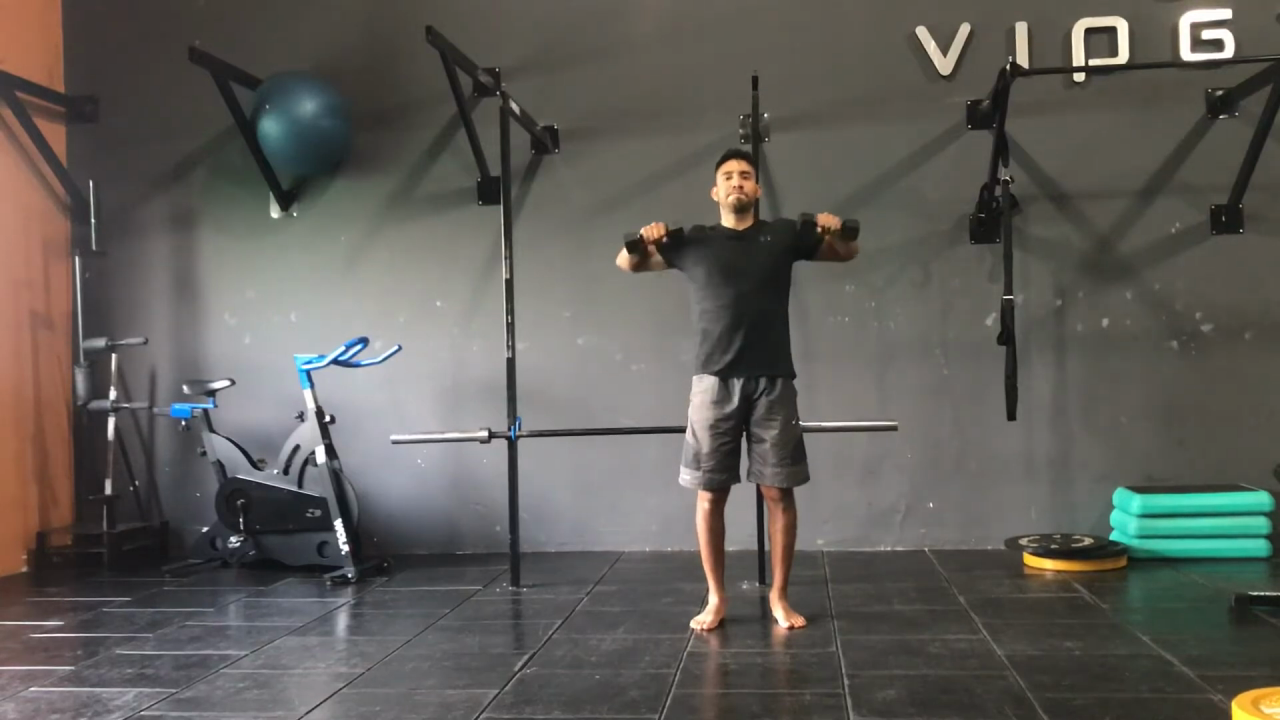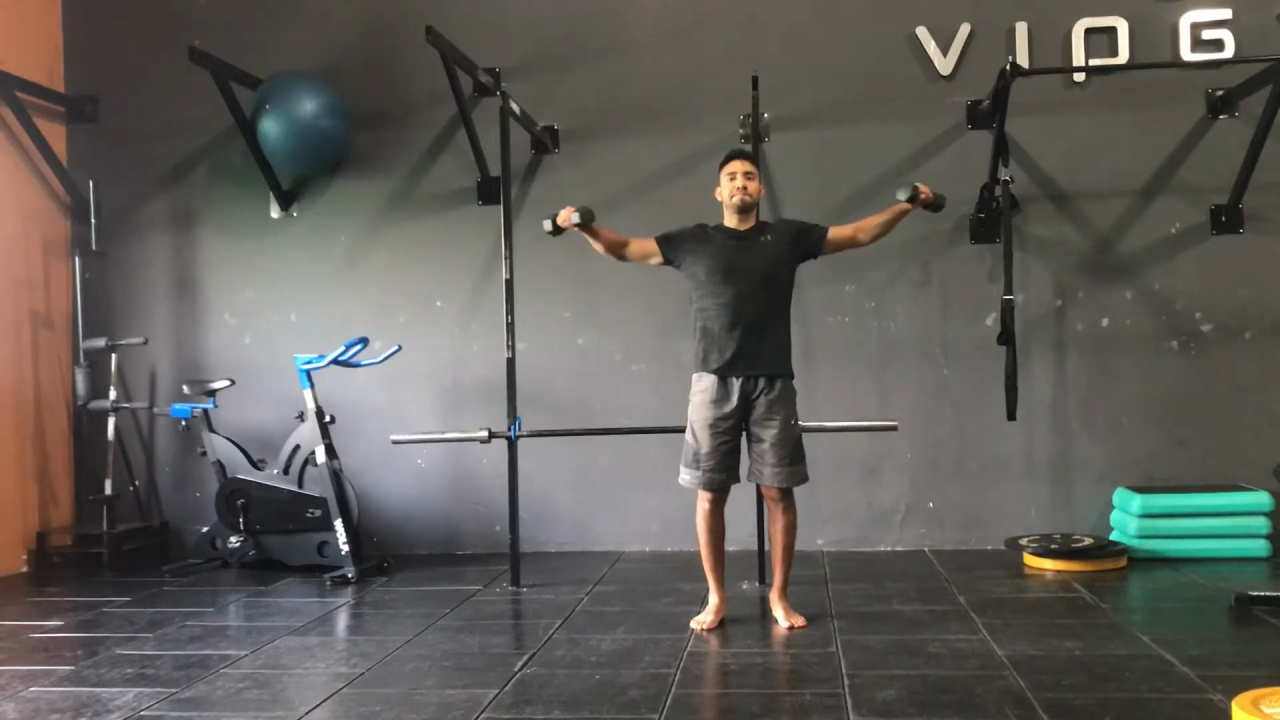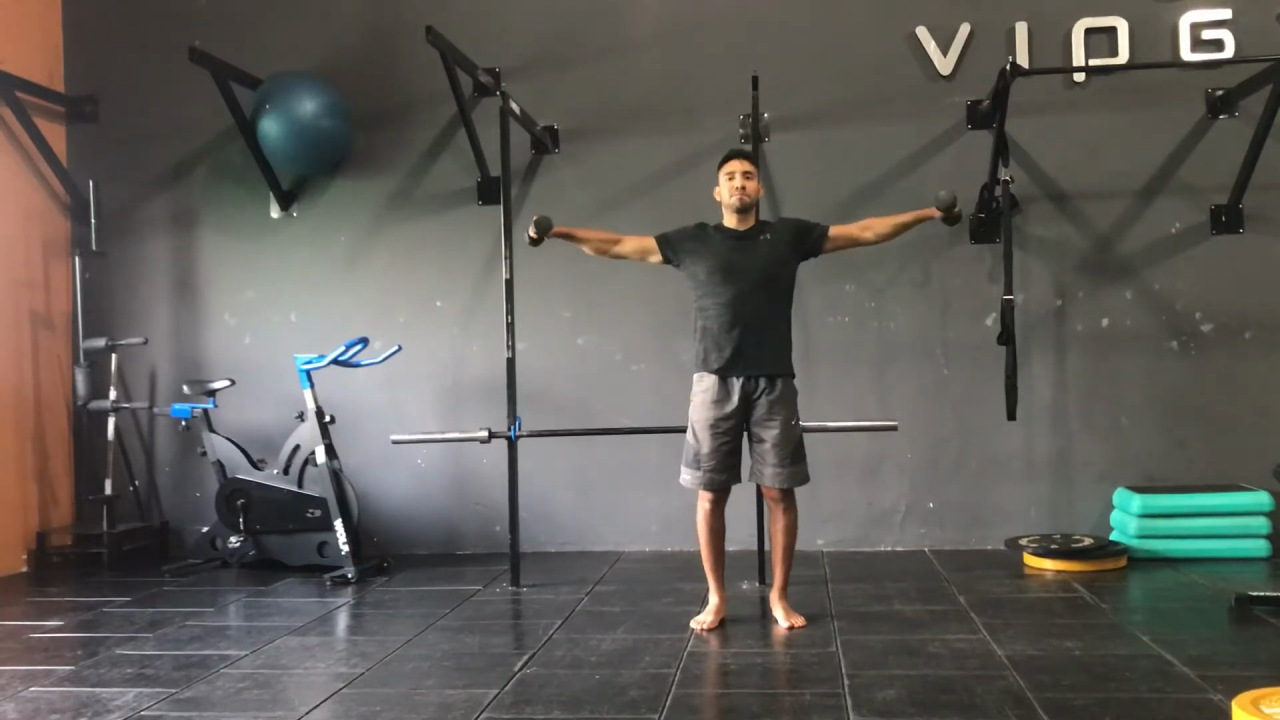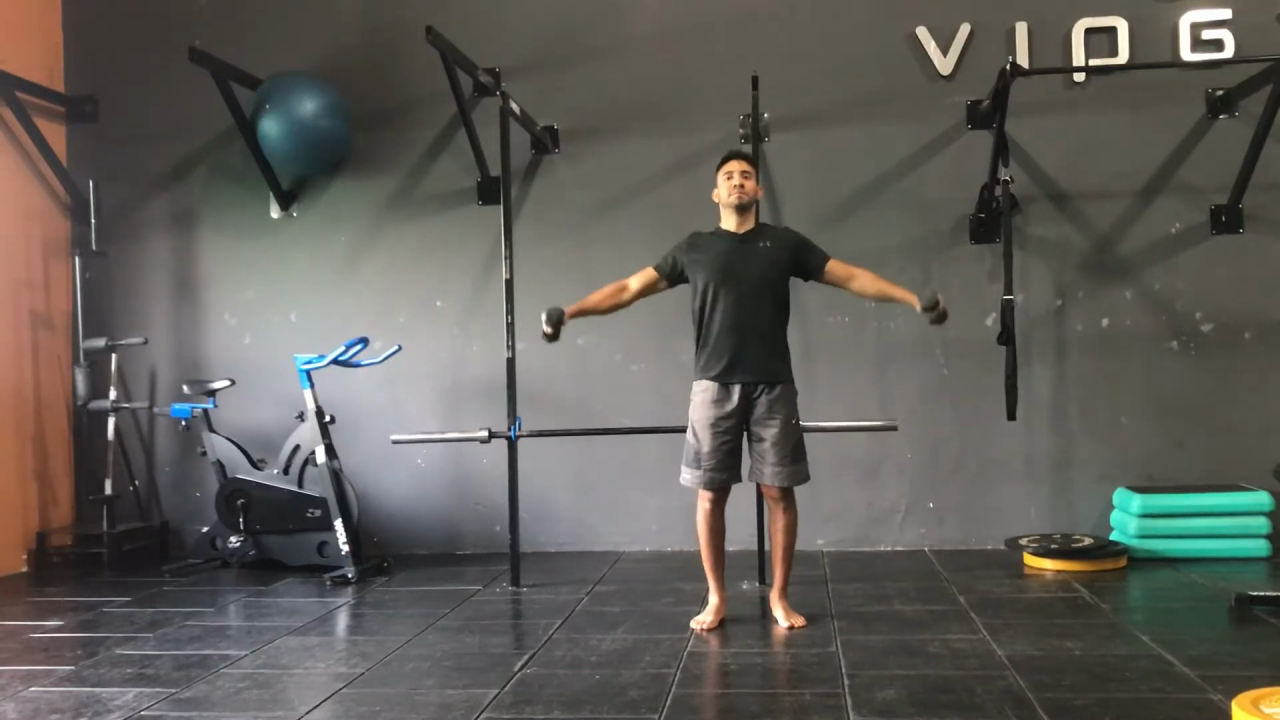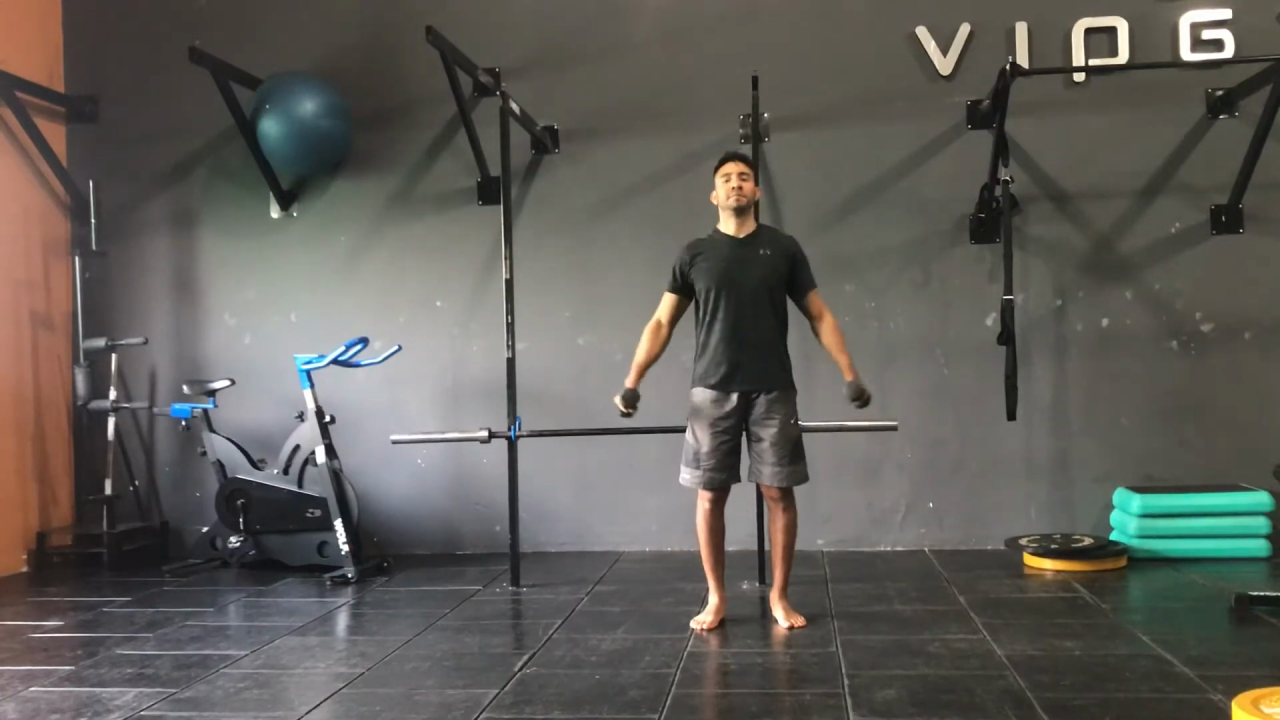
dt=0.5s
person 1, frame 1
left shoulder: (783, 234)
right shoulder: (693, 242)
left elbow: (847, 252)
right elbow: (628, 262)
left wrist: (836, 230)
right wrist: (640, 241)
left hip: (772, 383)
right hip: (714, 383)
left knee: (779, 492)
right knee: (710, 494)
left ankle: (779, 595)
right ankle: (716, 598)
person 1, frame 2
left shoulder: (787, 236)
right shoulder: (693, 241)
left elbow: (859, 233)
right elbow: (624, 248)
left wrist: (905, 206)
right wrist: (584, 226)
left hip: (772, 383)
right hip: (714, 383)
left knee: (779, 491)
right knee: (710, 493)
left ankle: (779, 596)
right ankle: (716, 598)
person 1, frame 3
left shoulder: (788, 235)
right shoulder: (692, 241)
left elbow: (863, 231)
right elbow: (619, 244)
left wrist: (926, 214)
right wrist: (558, 232)
left hip: (773, 383)
right hip: (715, 383)
left knee: (780, 492)
right knee: (711, 494)
left ankle: (779, 595)
right ankle: (716, 598)
person 1, frame 4
left shoulder: (785, 242)
right shoulder: (694, 248)
left elbow: (850, 277)
right elbow: (630, 288)
left wrist: (912, 299)
right wrist: (572, 312)
left hip: (773, 387)
right hip: (714, 387)
left knee: (780, 492)
right knee: (710, 494)
left ankle: (779, 596)
right ankle: (715, 598)
person 1, frame 5
left shoulder: (783, 248)
right shoulder: (695, 254)
left elbow: (820, 315)
right elbow: (661, 321)
left wrist: (849, 373)
right wrist: (632, 379)
left hip: (773, 391)
right hip: (713, 391)
left knee: (780, 493)
right knee: (710, 495)
left ankle: (779, 596)
right ankle: (716, 598)
